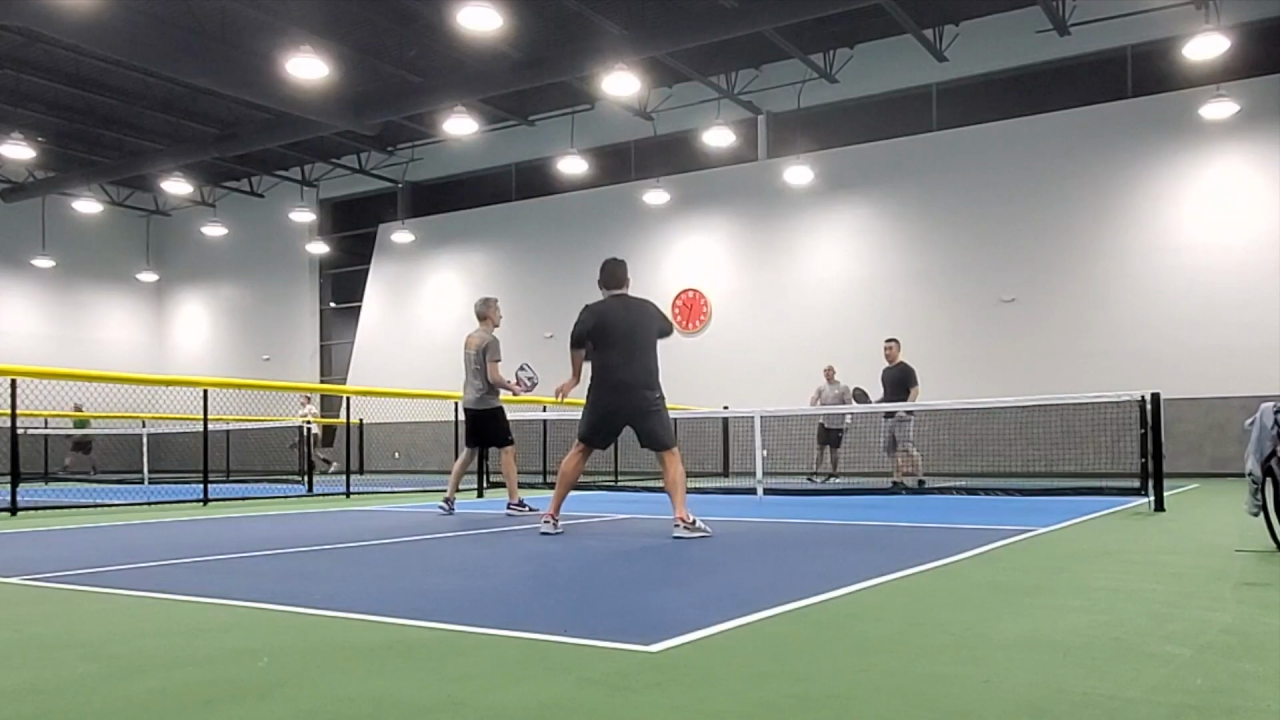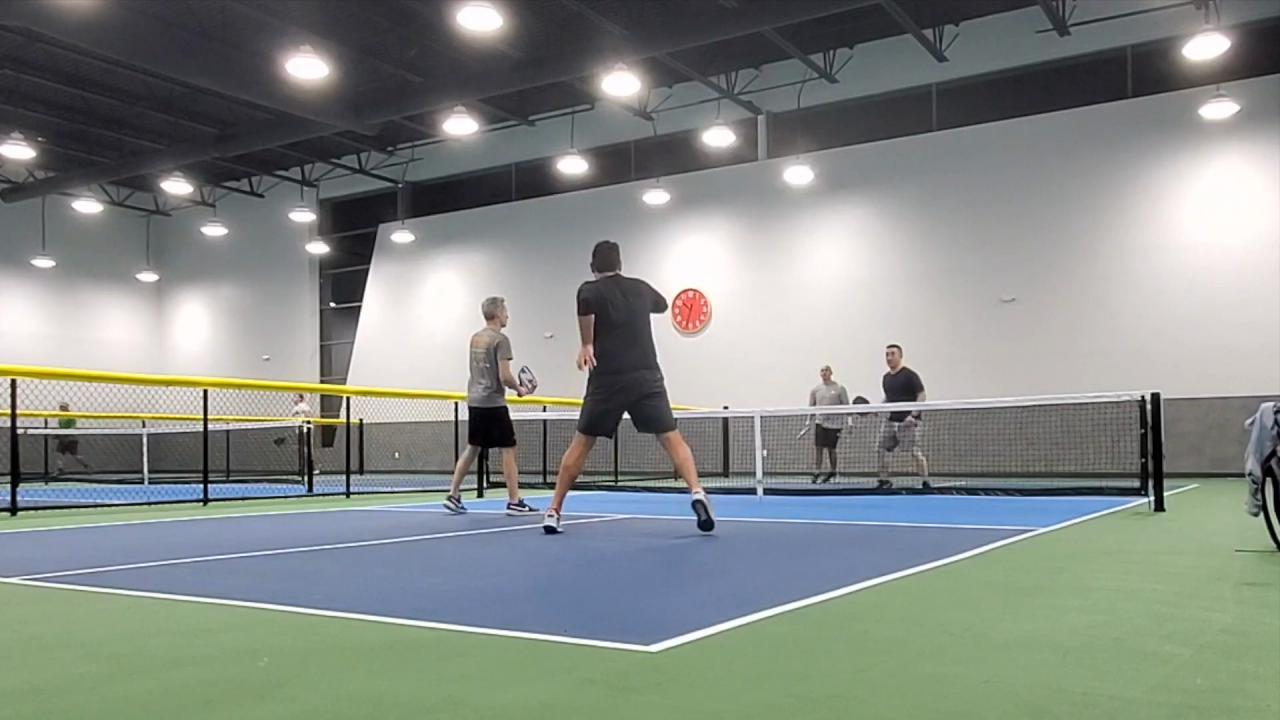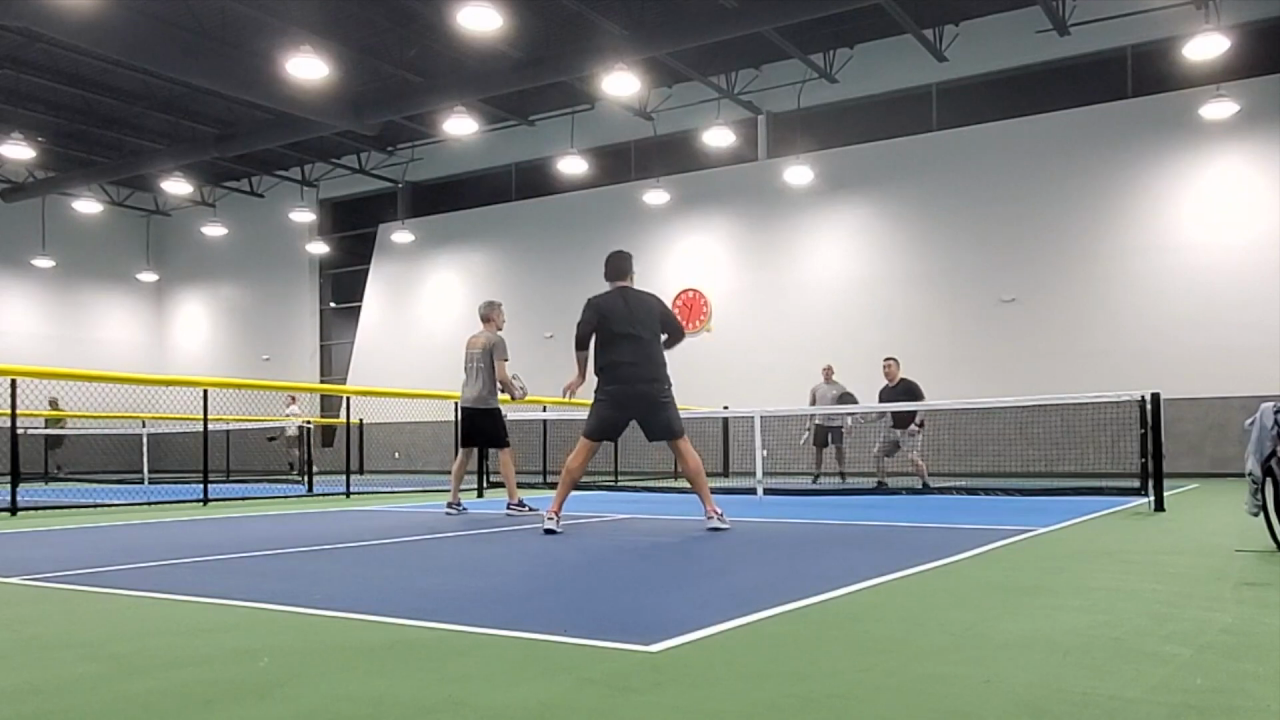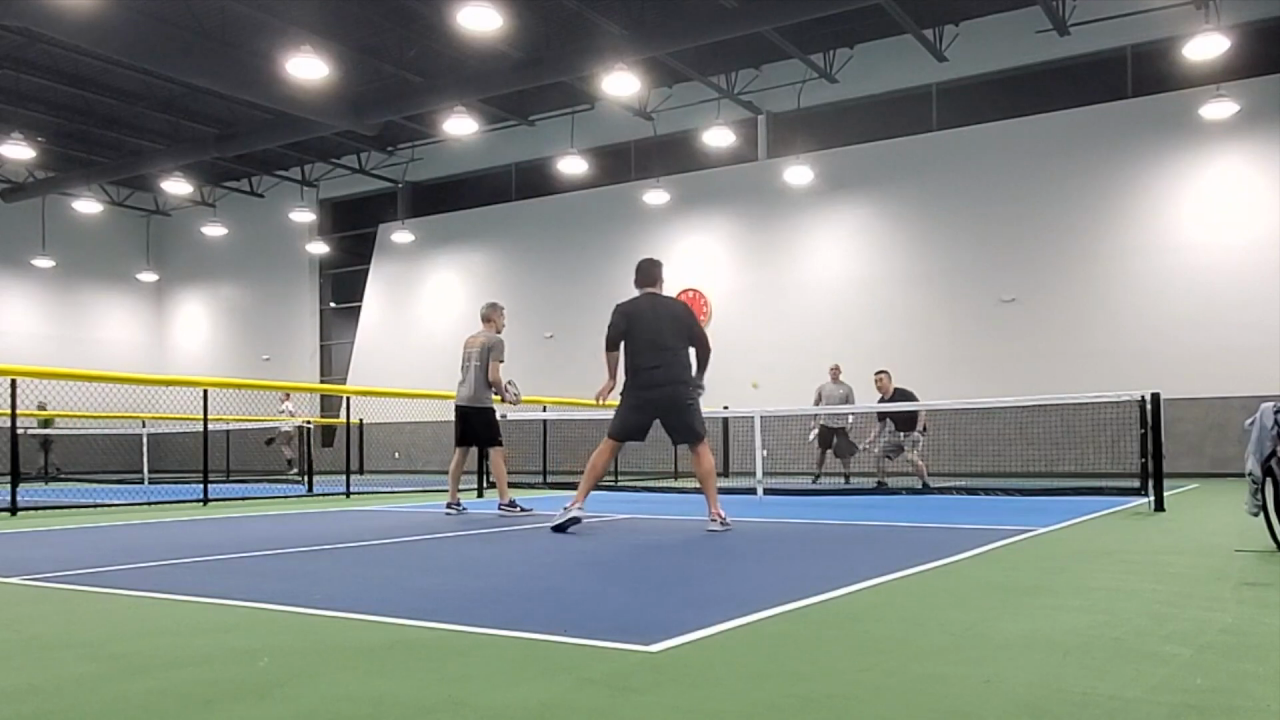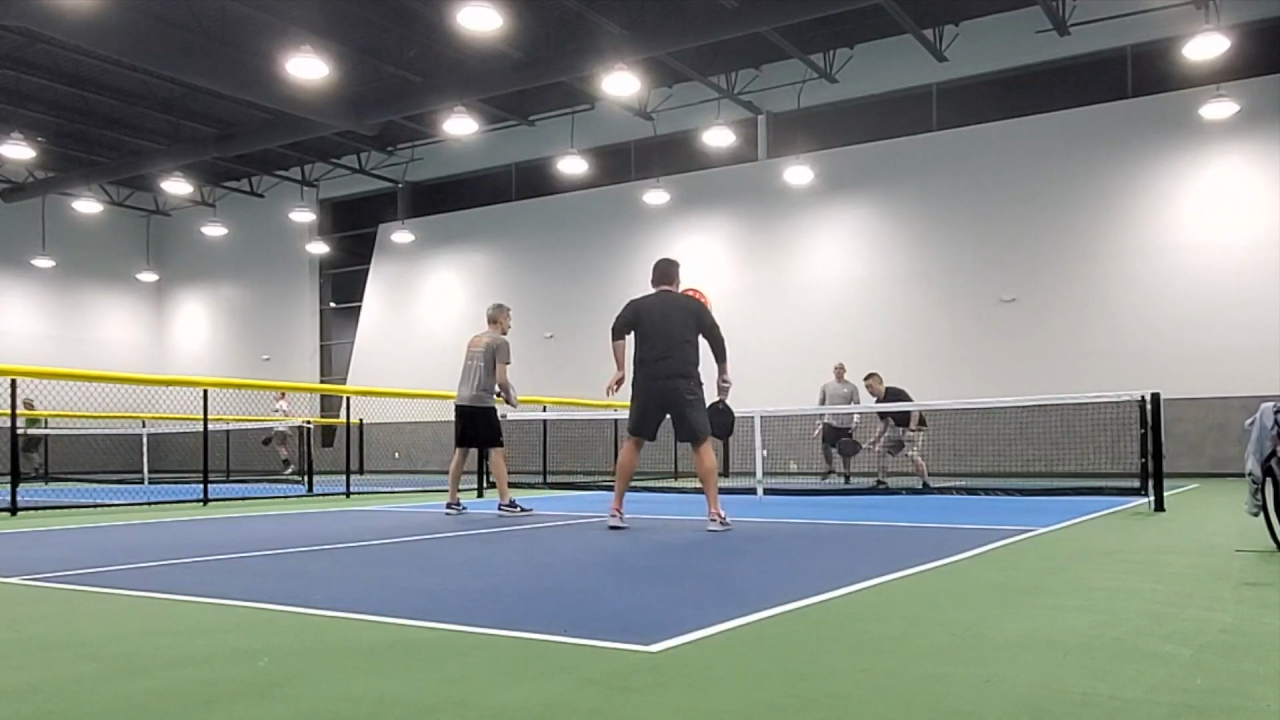
dt=0.2s
person 1, frame 1
left shoulder: (594, 311)
right shoulder: (648, 309)
left elbow: (579, 337)
right elbow: (666, 329)
left wrist: (575, 376)
left hip: (605, 395)
right hip: (646, 394)
left knee: (580, 451)
right knee: (670, 455)
left ankle: (551, 516)
right ankle: (683, 518)
person 1, frame 2
left shoulder: (591, 289)
right shoulder: (640, 288)
left elbow: (585, 303)
right elbow: (662, 304)
left wrist: (586, 345)
left hip: (606, 380)
right hip: (646, 377)
left knee: (582, 443)
right knee: (672, 438)
left ankle: (554, 512)
right ankle: (697, 493)
person 1, frame 3
left shoulder: (597, 304)
right shoulder: (651, 302)
left elbow: (582, 336)
right elbow: (678, 333)
left wrist: (580, 375)
left hip: (613, 389)
right hip: (654, 386)
left knee: (585, 448)
right knee: (681, 445)
left ankle: (554, 513)
right ankle: (712, 511)
person 1, frame 4
left shoulder: (625, 309)
right shoulder: (680, 308)
left elbow: (613, 340)
right elbow: (703, 346)
left wrist: (611, 379)
right wrist: (697, 378)
left hip: (639, 391)
right hip: (679, 390)
left knee: (609, 446)
right knee: (700, 448)
left ankle: (576, 505)
right ankle: (716, 514)
person 1, frame 5
left shoulder: (637, 305)
right shoulder: (694, 305)
left elbow: (618, 331)
right elbow: (715, 338)
left wrist: (621, 370)
right wrist: (723, 373)
left hip: (646, 384)
right hip: (684, 383)
left knee: (633, 442)
right knee: (702, 445)
left ankle: (616, 511)
right ankle: (715, 514)
person 2, frame 1
left shoulder: (470, 338)
right shoulder: (490, 340)
right elbow: (493, 377)
left wrist: (505, 385)
right wrist: (511, 388)
left hip: (470, 404)
right hip: (487, 406)
left knee: (470, 451)
right knee: (507, 450)
left ankle: (449, 498)
right ankle: (514, 502)
person 2, frame 2
left shoulder: (475, 338)
right shoulder: (500, 339)
right elbow: (505, 375)
left wrist: (511, 385)
right wrist: (518, 388)
left hip: (474, 402)
right hip: (493, 404)
left knee: (472, 449)
right knee: (508, 450)
left ankle: (453, 495)
right ankle: (514, 502)
person 2, frame 3
left shoulder: (471, 341)
right shoulder: (496, 341)
right elbow: (501, 376)
left wrist: (501, 388)
right wrist: (513, 391)
left hip: (467, 403)
right hip: (486, 405)
left knee: (465, 451)
right knee: (504, 451)
left ankle: (453, 501)
right ankle: (514, 502)
person 2, frame 4
left shoulder: (469, 341)
right shoulder: (495, 341)
right elbow: (493, 376)
left wrist: (495, 391)
right wrist: (504, 394)
left hip: (462, 402)
right hip: (480, 404)
left knee: (461, 451)
right knee: (496, 451)
left ankle: (452, 501)
right ankle: (505, 502)
person 2, frame 5
left shoulder: (474, 341)
right shoulder: (500, 342)
right elbow: (501, 379)
left wrist: (498, 392)
right wrist: (509, 397)
left hip: (463, 402)
right hip: (481, 404)
left knee: (461, 451)
right knee: (496, 451)
left ankle: (452, 501)
right ankle: (505, 502)
